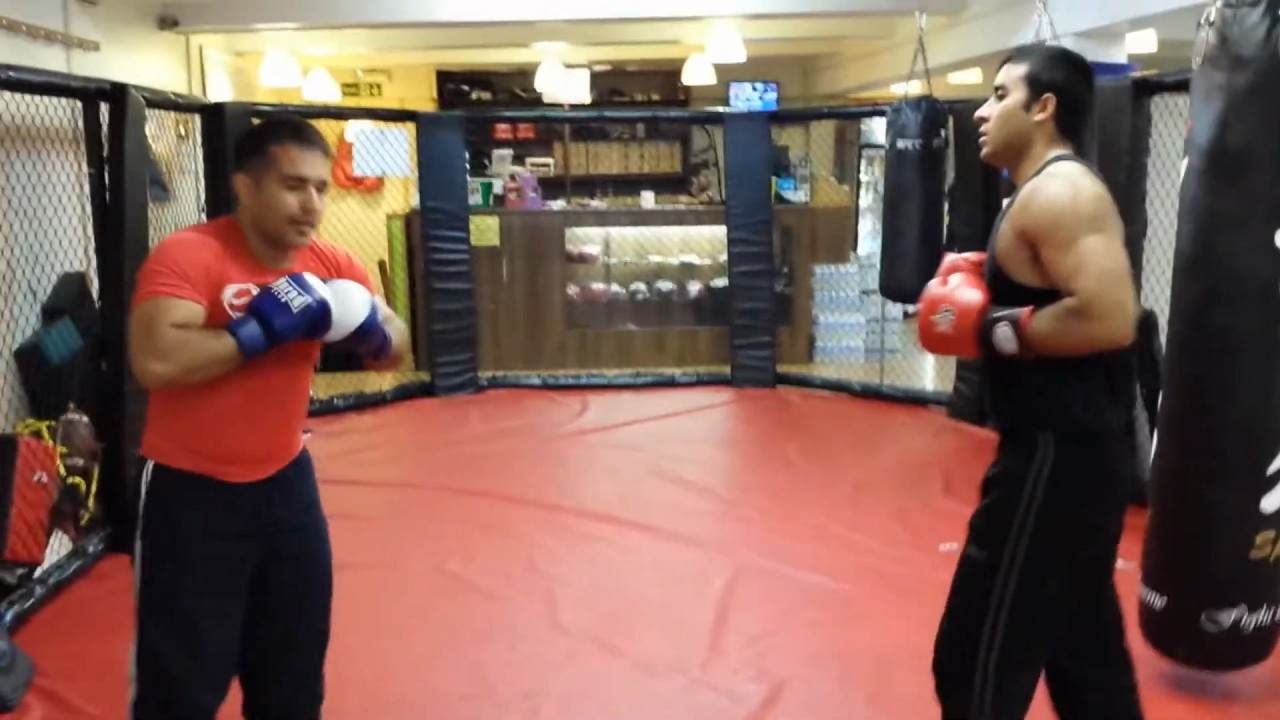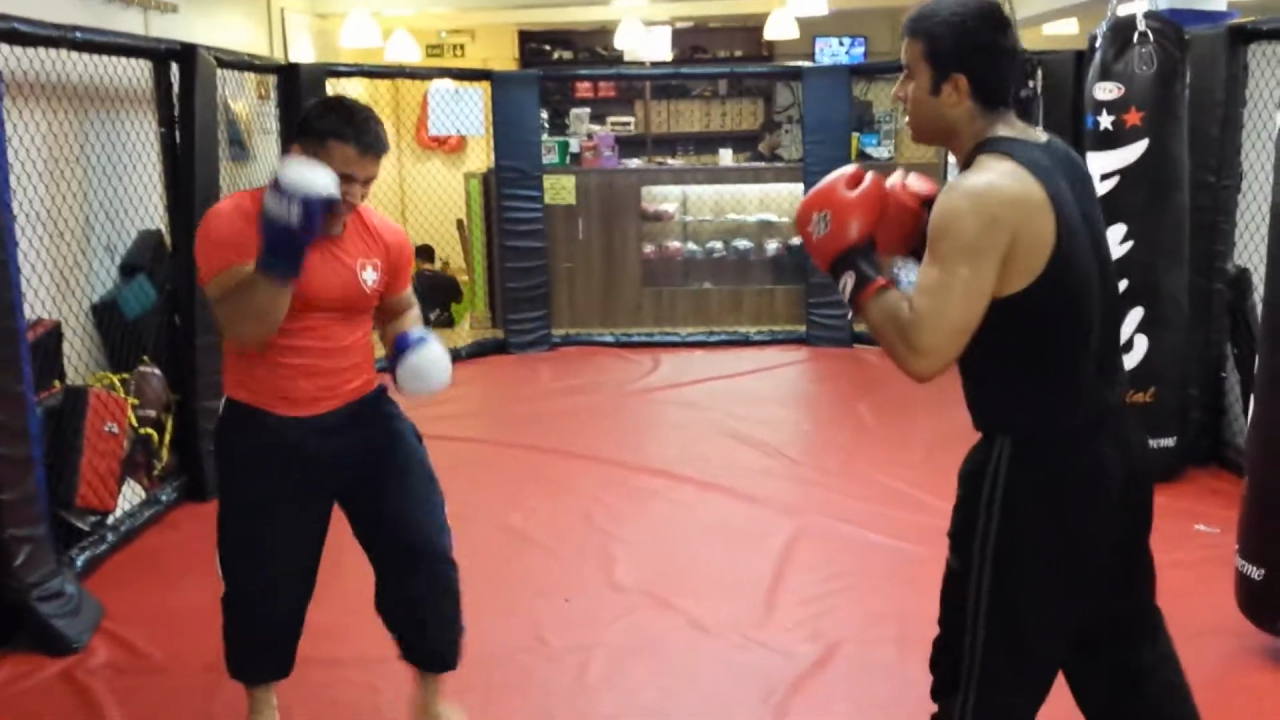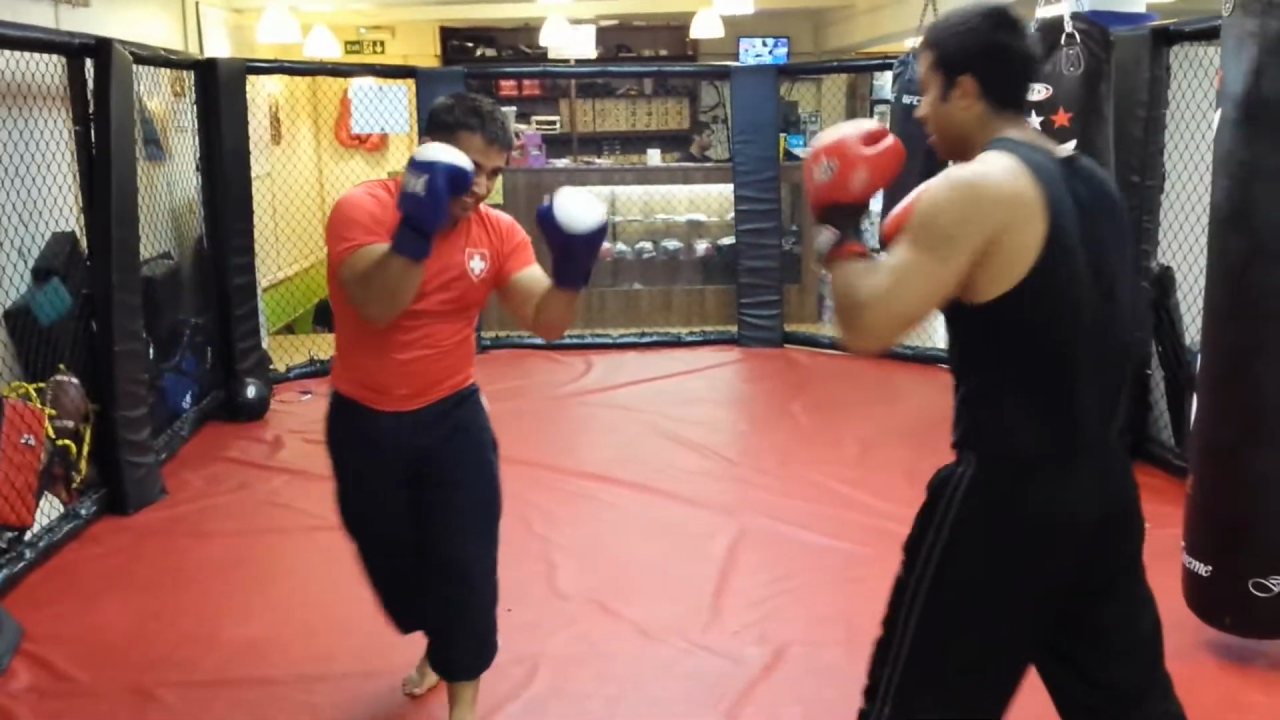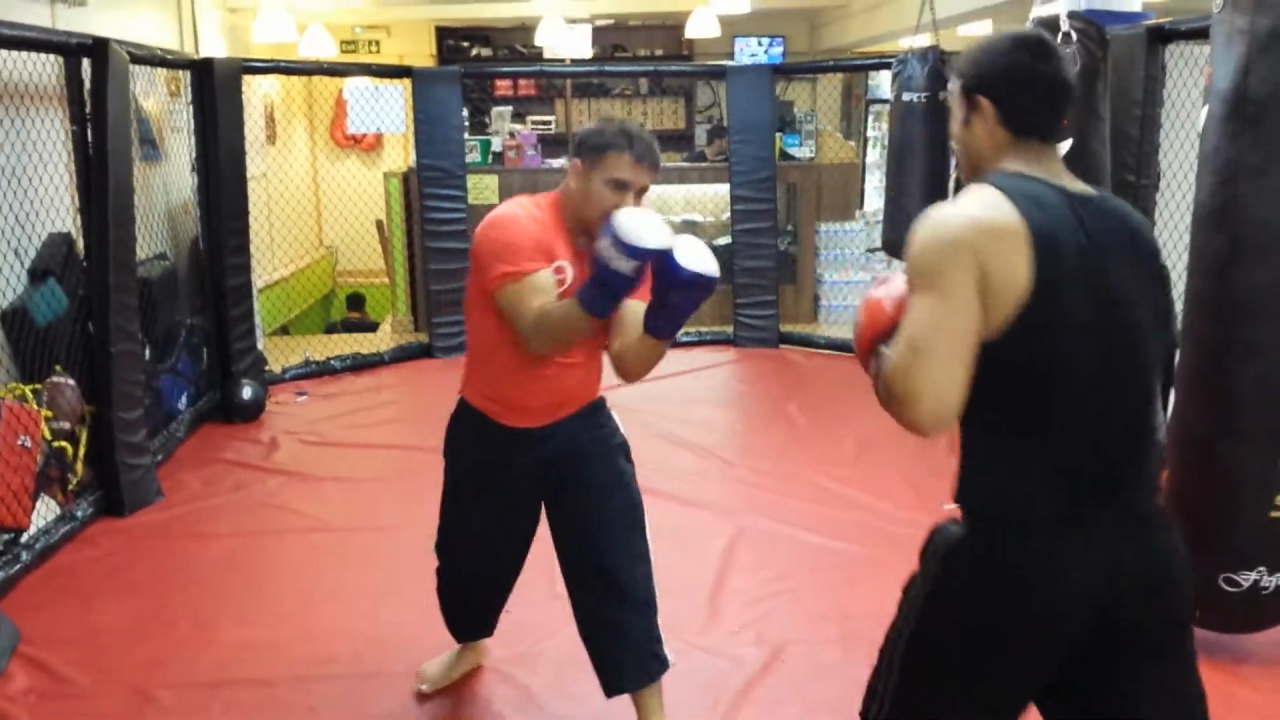
dt=0.7s
person 1, frame 1
left shoulder: (1060, 194)
right shoulder: (1047, 197)
left elbow: (1111, 318)
left wrist: (993, 328)
right wrist: (995, 297)
left hip: (1060, 460)
right hip: (1076, 454)
left knee: (981, 664)
right knee: (1084, 648)
person 1, frame 2
left shoulder: (982, 195)
right shoulder: (1054, 157)
left elbow: (922, 350)
left wrist: (850, 264)
right wrist: (935, 230)
left hip: (1034, 467)
right hip: (1105, 447)
right knee: (1126, 654)
person 1, frame 3
left shoulder: (971, 189)
right shoulder: (1093, 183)
left elbow: (867, 326)
left wrist: (836, 222)
left hip: (1006, 496)
right hip: (1102, 483)
person 1, frame 4
left shoulder: (963, 227)
right shoulder: (1132, 228)
left elbow: (927, 404)
left wrist: (879, 349)
left hip: (1012, 560)
right hip: (1139, 549)
person 2, frame 1
left shoulder: (329, 267)
right shoulder: (186, 256)
left elbow: (395, 351)
right elbow: (153, 362)
left wrist: (372, 330)
right wrist: (263, 325)
left hip: (285, 487)
right hip: (190, 495)
left knee: (293, 656)
person 2, frame 2
left shoulder: (385, 237)
right shoulder: (231, 222)
left elbow: (398, 313)
right elbow: (246, 330)
left wrist: (413, 344)
right wrist: (284, 248)
left hip: (363, 418)
right hip: (265, 433)
left knee: (424, 556)
right knee: (264, 583)
person 2, frame 3
left shoulder: (498, 231)
right shoulder: (362, 208)
left elbow: (547, 323)
right elbow: (376, 307)
left wrist: (573, 263)
right wrist: (418, 227)
left hip: (451, 417)
right hip: (364, 421)
left knee: (464, 560)
right knee: (390, 552)
right ankle: (438, 644)
person 2, frame 4
left shoulder: (629, 252)
right shoulder: (512, 228)
left elbow: (631, 366)
right elbow: (540, 339)
left wrist: (669, 313)
right wrist: (601, 290)
left hip: (578, 430)
right hip: (490, 432)
left knee: (618, 572)
right knee: (468, 560)
right ankle: (469, 645)
